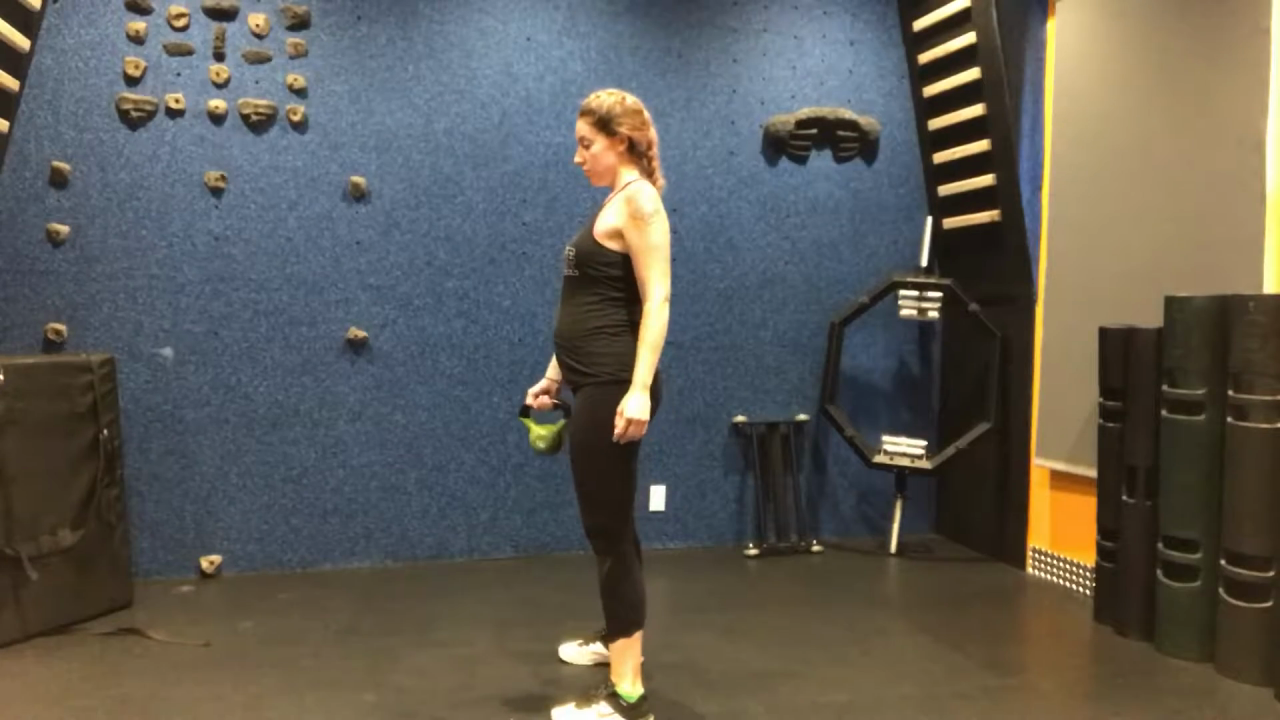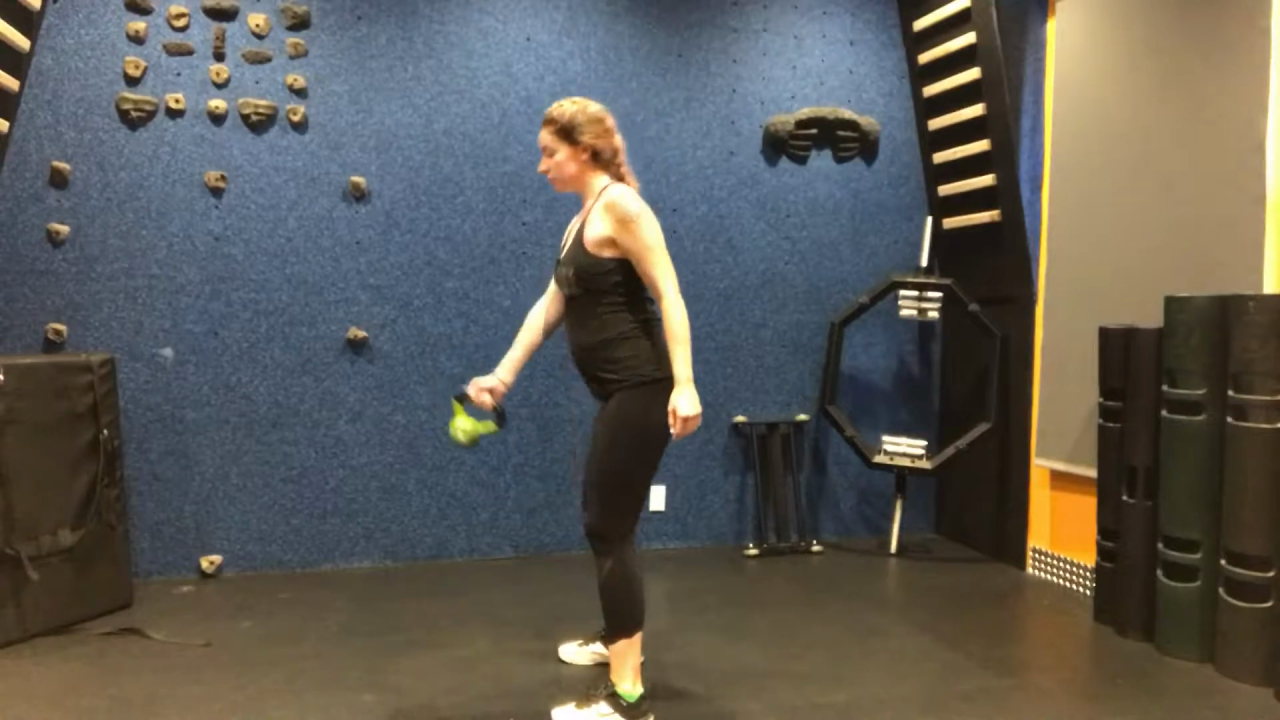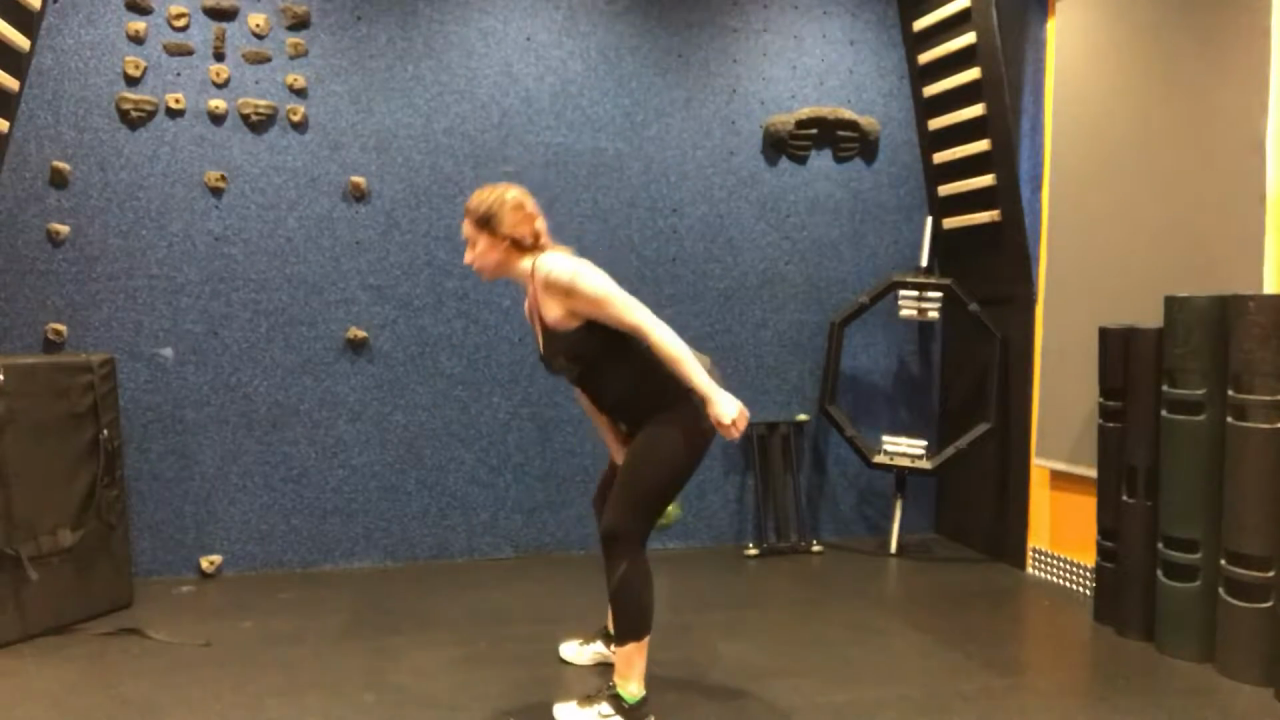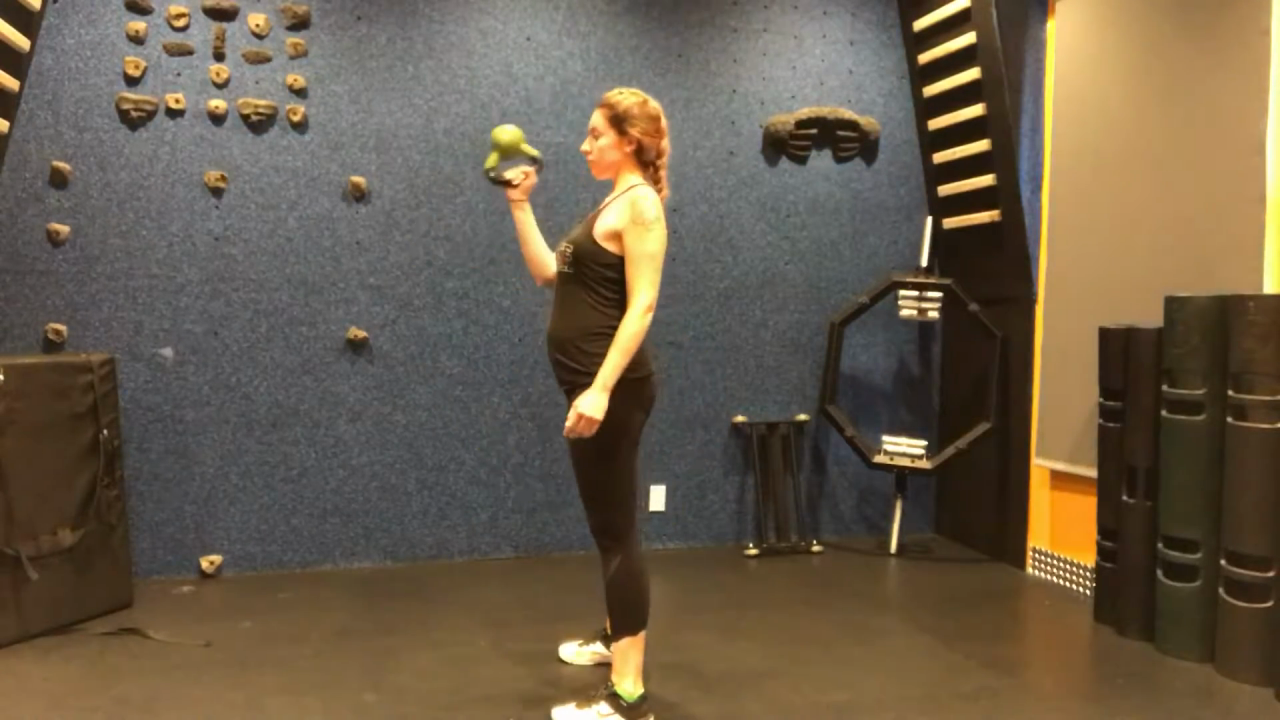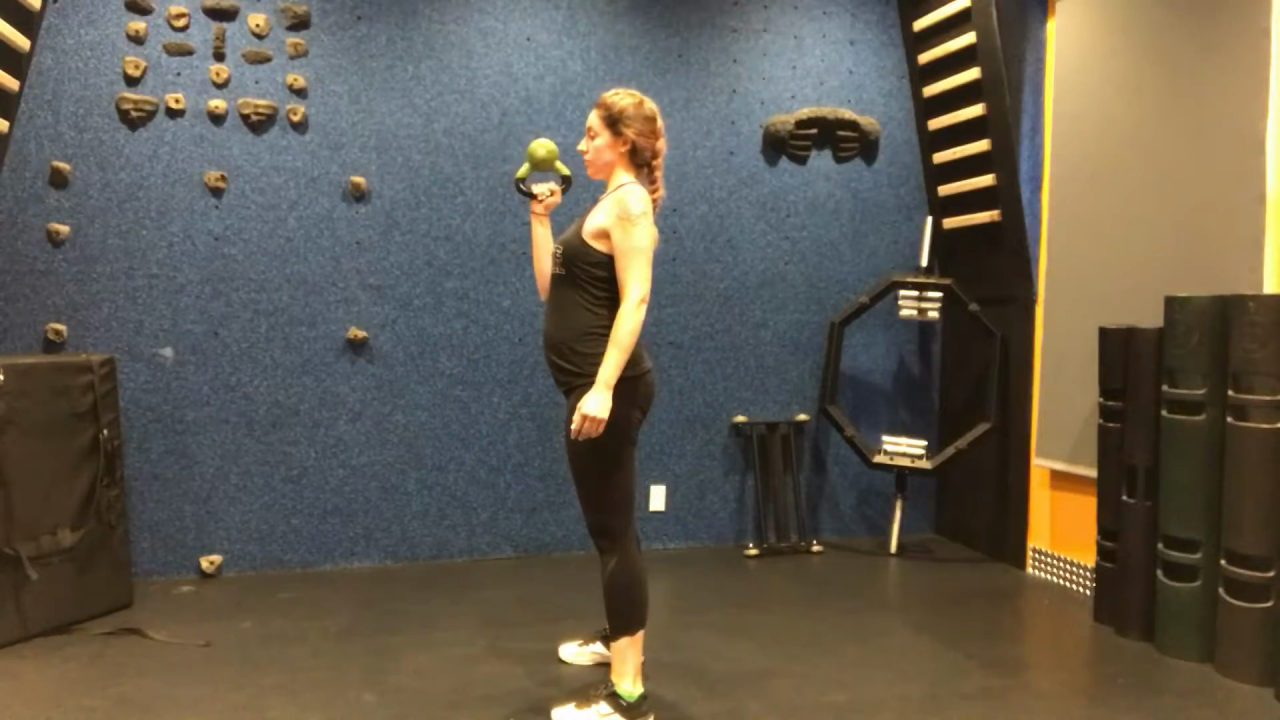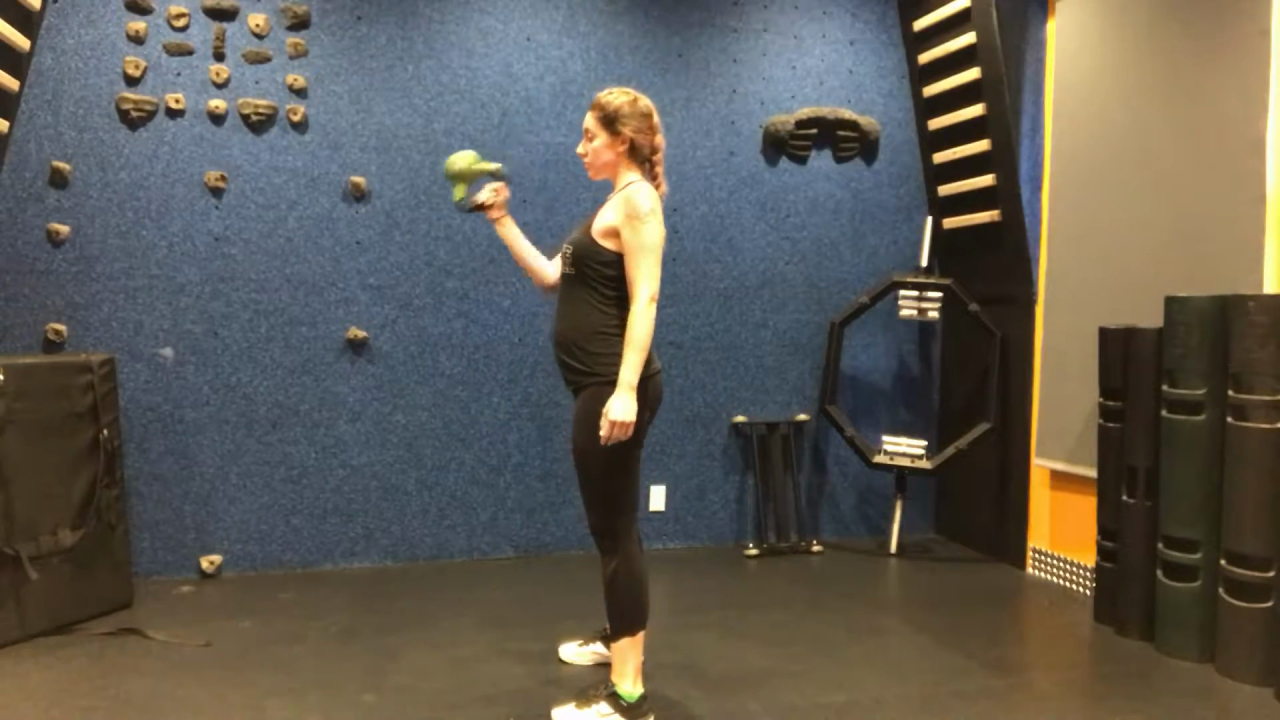
dt=0.7s
person 1, frame 1
left shoulder: (640, 201)
right shoulder: (614, 203)
left elbow: (655, 302)
left wrist: (639, 389)
right wrist: (553, 375)
left hip: (615, 387)
right hip: (593, 384)
left knee: (609, 529)
right knee: (610, 523)
right ankle: (620, 635)
person 1, frame 2
left shoulder: (622, 206)
right shoulder: (584, 218)
left elbow: (669, 296)
right elbow: (550, 305)
left wrist: (683, 383)
right wrist: (503, 375)
left hip: (642, 390)
right hip: (620, 390)
left knee: (608, 528)
right knee: (603, 515)
right ankle: (618, 634)
person 1, frame 3
left shoulder: (562, 276)
right shoulder: (533, 304)
left elbow: (650, 328)
right elbow: (585, 381)
left wrist: (713, 395)
right wrist: (623, 458)
left hip: (683, 406)
right hip: (651, 411)
left knee: (622, 530)
right knee: (611, 510)
right ankle: (616, 637)
person 1, frame 4
left shoulder: (638, 203)
right shoulder: (612, 203)
left elbow: (642, 307)
right elbow: (551, 273)
left wrist: (601, 390)
right wrist: (520, 206)
left hip: (611, 386)
right hip: (591, 383)
left knee: (614, 529)
right knee: (608, 522)
right ankle: (618, 634)
person 1, frame 5
left shoulder: (629, 201)
right shoulder: (605, 204)
left elbow: (634, 301)
right elbow: (550, 288)
left wrist: (603, 388)
right wrist: (540, 218)
left hip: (608, 387)
right hip: (590, 383)
left knee: (612, 529)
right knee: (608, 524)
right ankle: (618, 636)
person 1, frame 6
left shoulder: (638, 200)
right shoulder: (614, 205)
left elbow: (645, 301)
right elbow: (552, 275)
left wrist: (626, 392)
right wrist: (502, 221)
left hip: (613, 388)
right hip: (595, 384)
left knee: (614, 528)
right knee: (610, 523)
right ankle: (621, 634)
